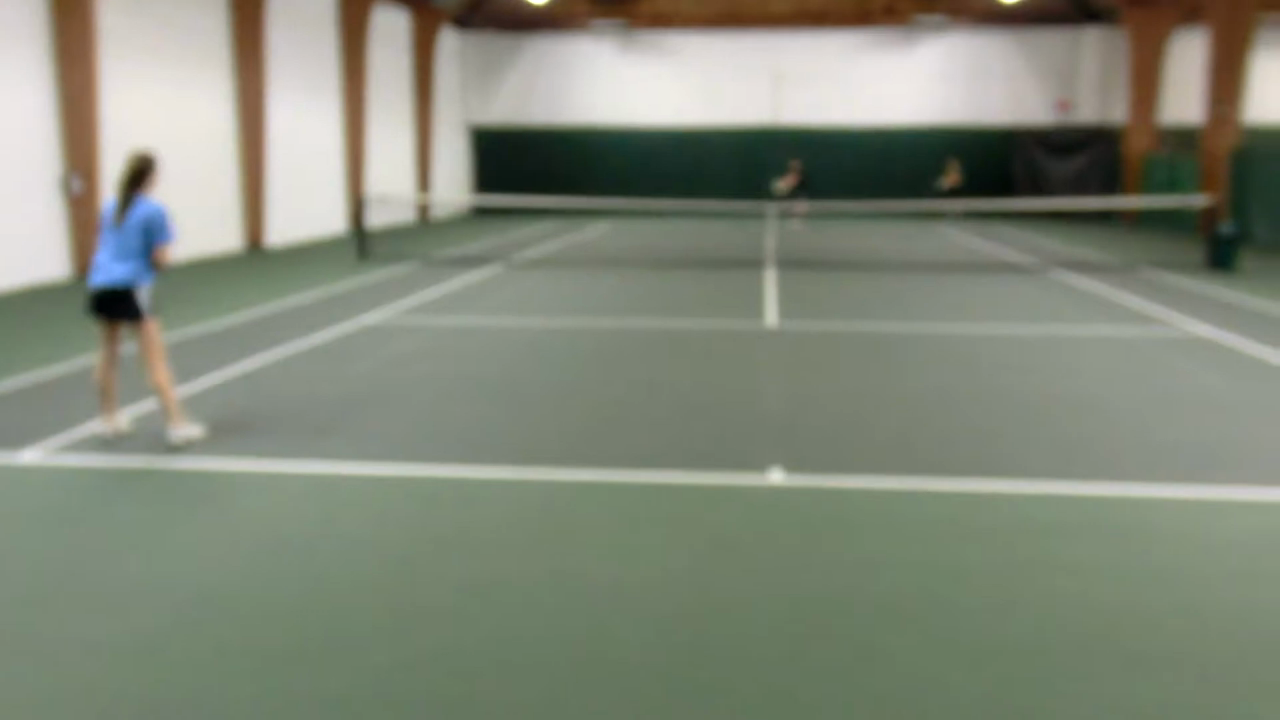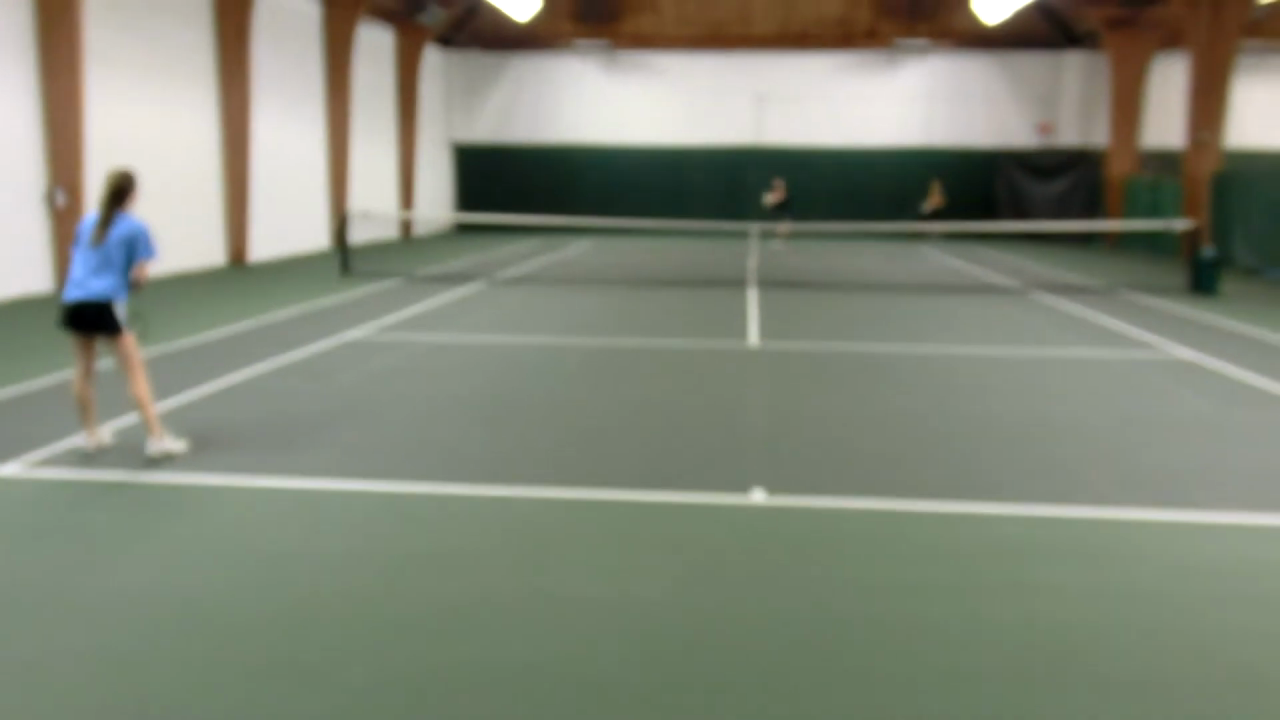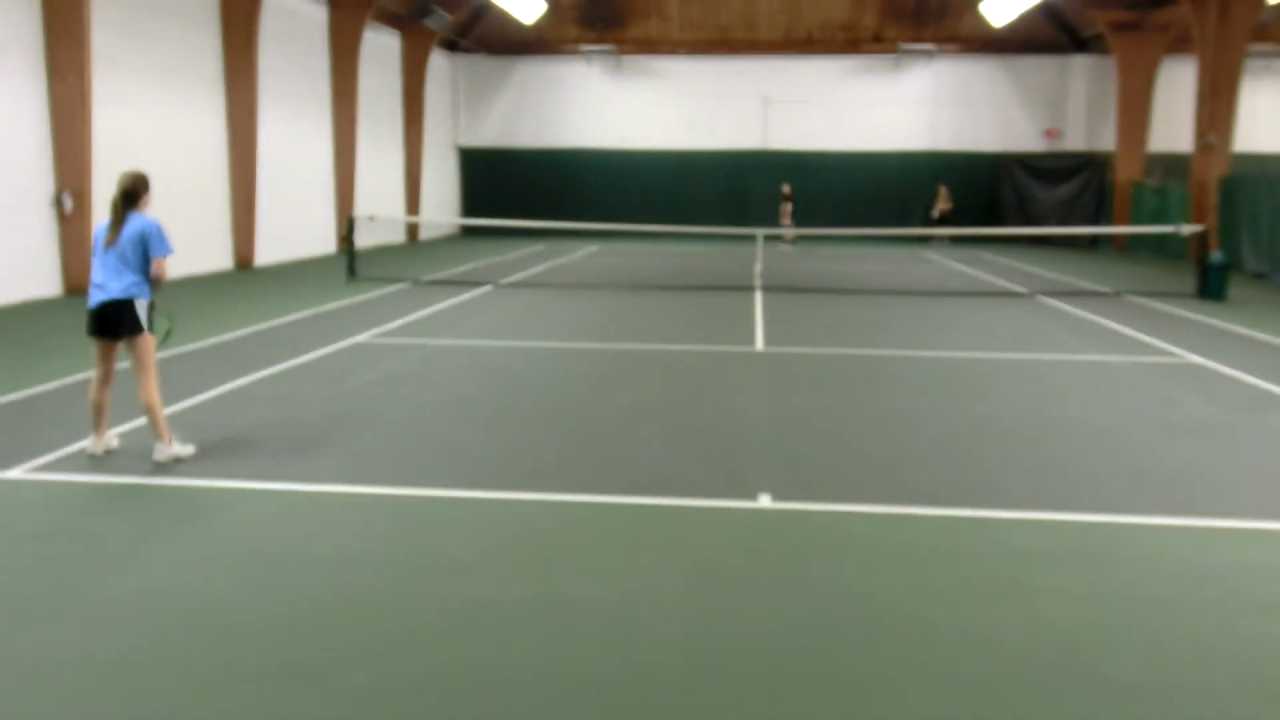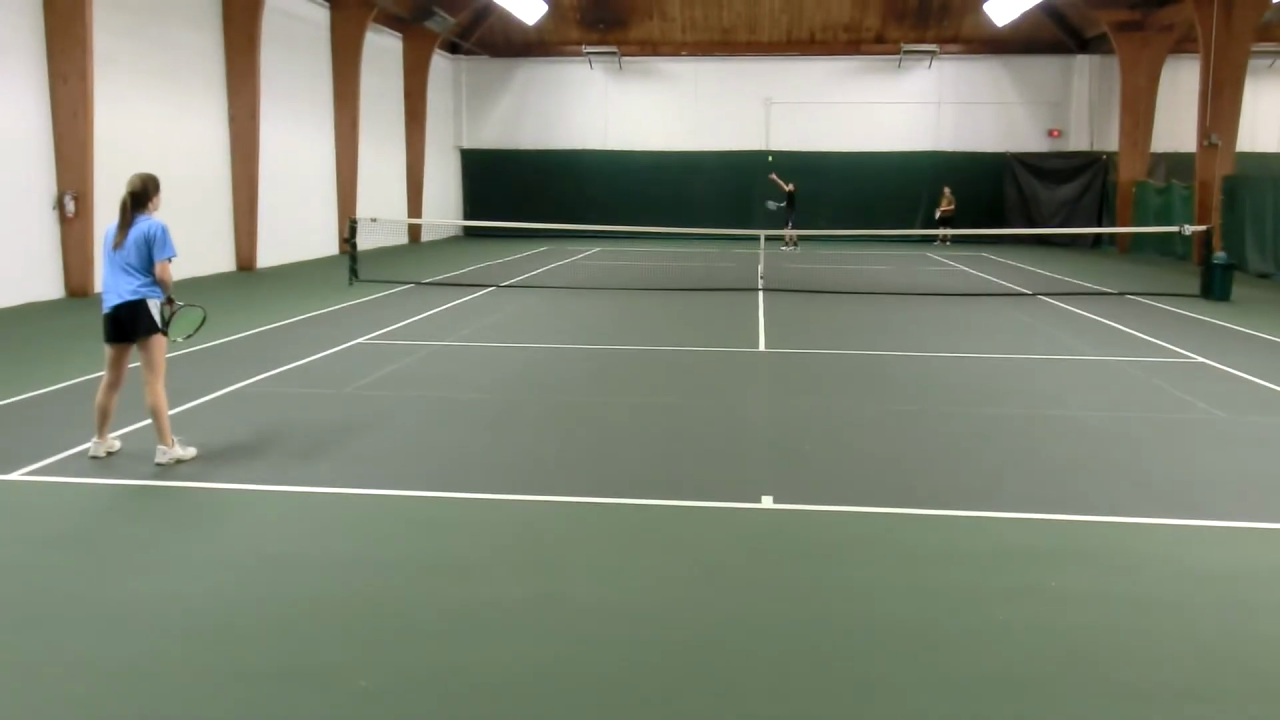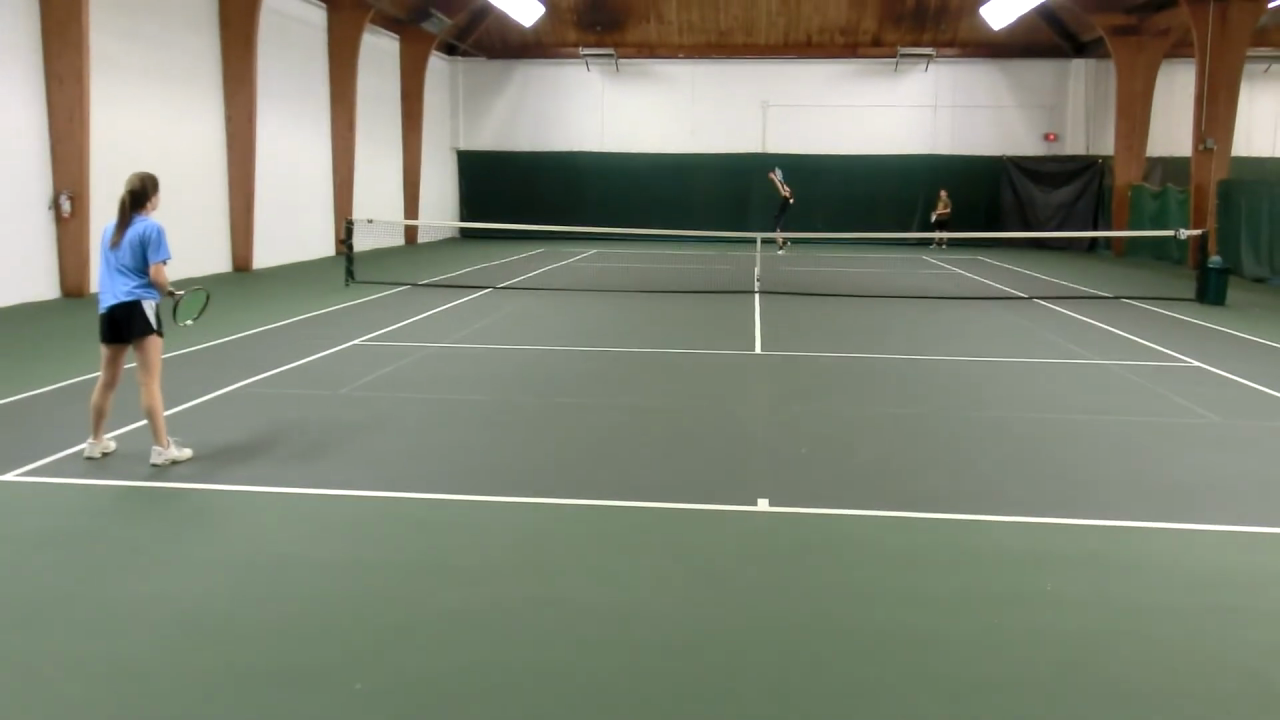
dt=0.4s
person 1, frame 1
left shoulder: (110, 207)
right shoulder: (153, 211)
left elbow: (104, 246)
right elbow: (160, 259)
right wrist: (151, 264)
left hip: (101, 285)
right hip: (131, 287)
left knee: (108, 354)
right knee: (155, 359)
left ankle: (110, 419)
right ankle: (177, 424)
person 1, frame 2
left shoulder: (87, 222)
right shoulder: (135, 228)
left elbow: (76, 260)
right elbow: (139, 276)
left hip: (75, 301)
right hip: (107, 303)
left knee: (84, 369)
right knee: (135, 371)
left ankle: (91, 434)
right ankle: (156, 437)
person 1, frame 3
left shoulder: (103, 227)
right shoulder: (148, 225)
left elbow: (97, 267)
right elbow: (158, 272)
right wrist: (148, 288)
left hip: (99, 304)
right hip: (128, 303)
left knee: (102, 375)
right knee: (147, 377)
left ankle: (98, 438)
right ankle: (164, 443)
person 1, frame 4
left shoulder: (112, 230)
right shoulder: (155, 227)
right elbow: (162, 274)
right wrist: (167, 294)
left hip: (112, 308)
right hip: (142, 306)
left knee: (111, 379)
right knee: (154, 380)
left ankle: (100, 441)
right ankle: (166, 446)
person 1, frame 5
left shoulder: (111, 229)
right shoulder: (151, 228)
right elbow: (156, 276)
right wrist: (167, 290)
left hip: (109, 308)
right hip: (138, 307)
left knee: (107, 379)
right knee: (149, 381)
left ankle: (95, 441)
right ankle: (162, 448)
